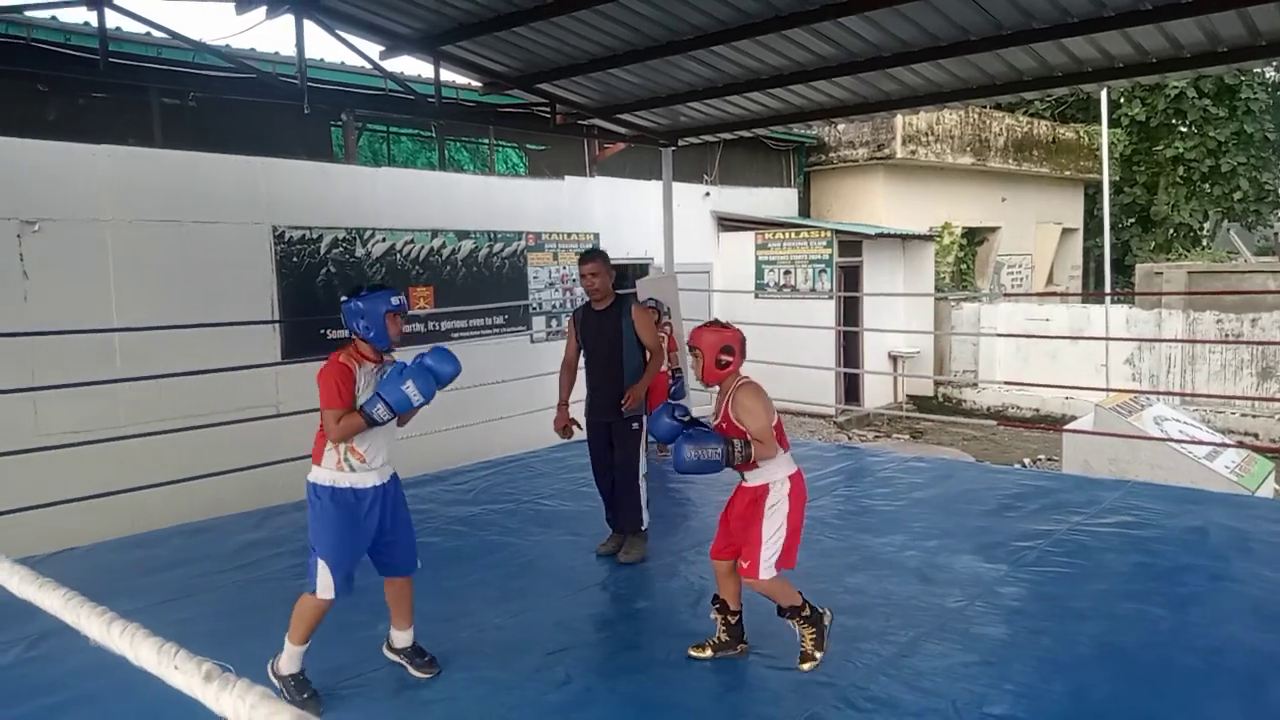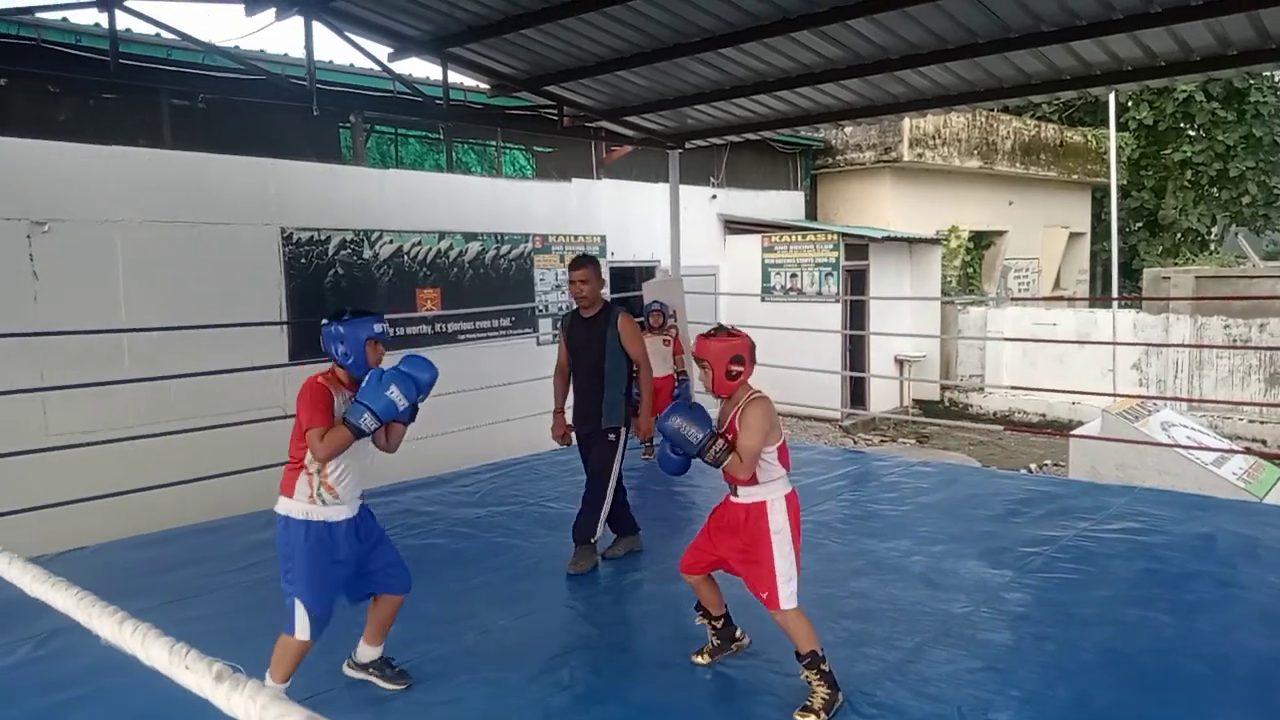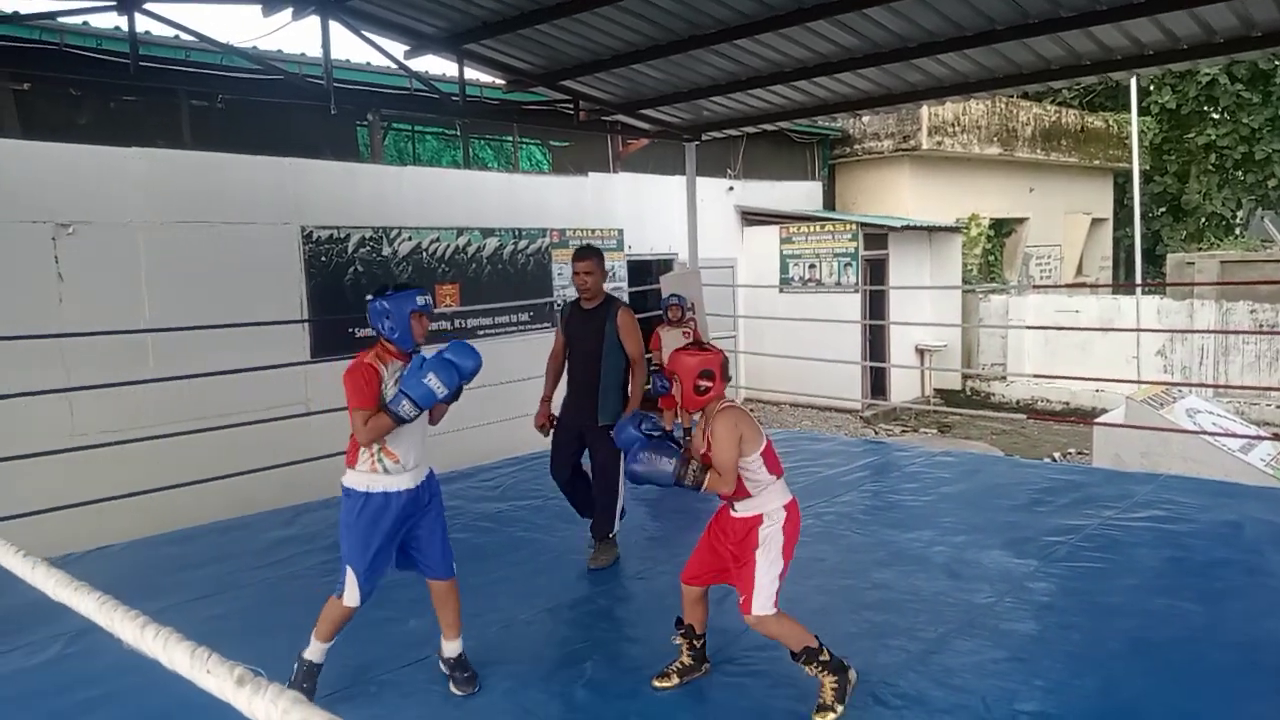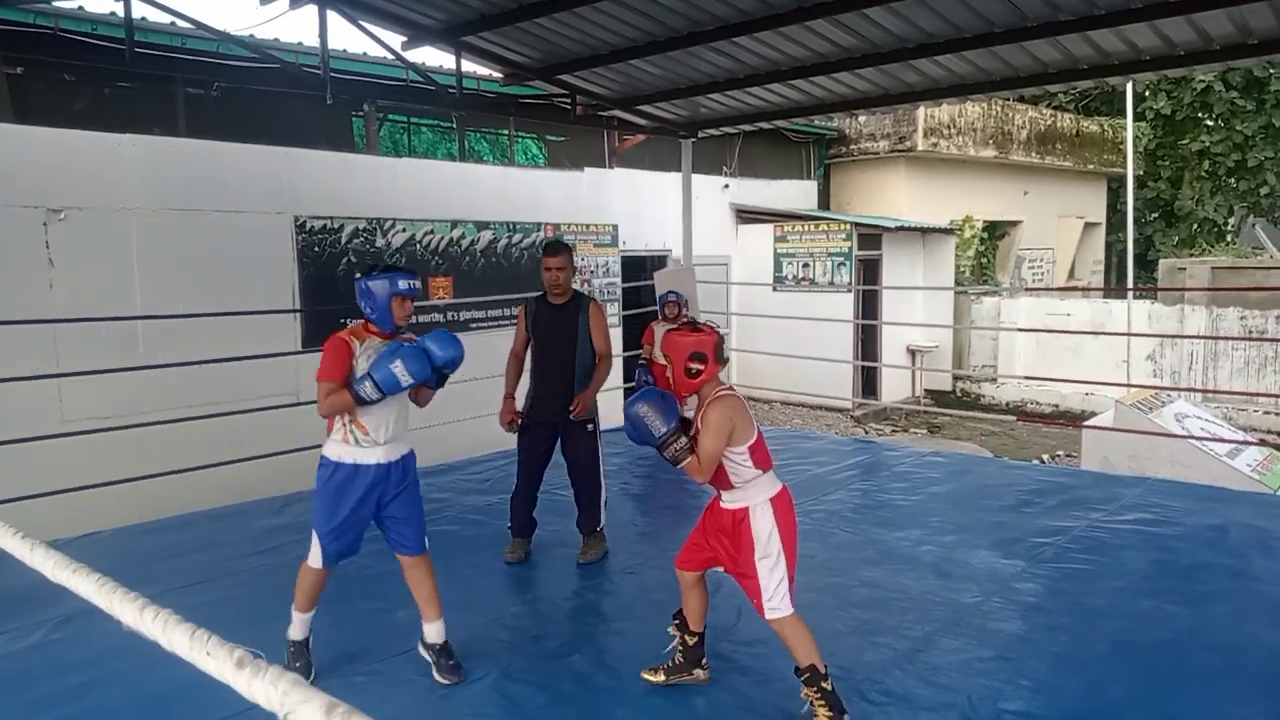
dt=0.3s
person 1, frame 1
left shoulder: (387, 365)
right shoulder: (341, 366)
left elbow: (400, 419)
right elbow: (336, 428)
left wrist: (422, 387)
right wrist: (383, 403)
left hip: (380, 484)
right hip: (336, 490)
left knee: (401, 569)
right knee: (326, 588)
left ankle: (402, 643)
right ankle: (286, 666)
person 1, frame 2
left shoulder: (365, 387)
right shoulder: (317, 390)
left elbow: (389, 443)
right elbow: (323, 449)
left wrist: (406, 406)
right wrist: (370, 412)
left hip: (350, 516)
right hip: (307, 522)
left knee: (395, 586)
right knee: (305, 627)
left ankle: (366, 659)
person 1, frame 3
left shoulder: (416, 362)
right shoulder: (365, 368)
left elbow: (431, 418)
right elbow: (365, 434)
left wrist: (450, 386)
right wrist: (411, 400)
left hip: (418, 485)
right hip: (371, 495)
left knee: (443, 575)
right knee: (353, 592)
left ankle: (452, 655)
right ankle: (310, 660)
person 1, frame 4
left shoulder: (406, 344)
right shoulder: (344, 343)
left elbow: (420, 399)
right elbow: (327, 405)
left wrist: (437, 372)
right wrist: (375, 383)
left hip: (396, 464)
right hip: (346, 467)
left knee: (413, 552)
right knee: (322, 557)
left ankle: (435, 640)
right ankle: (297, 637)
person 2, frame 1
left shoulder: (744, 394)
right shoulder: (725, 392)
left elbow: (767, 446)
left wrist: (722, 452)
right wrist: (690, 428)
left hip: (776, 488)
right hip: (750, 487)
left knee: (756, 574)
right knee: (722, 559)
left ankle: (812, 620)
right ankle: (730, 636)
person 2, frame 2
left shoulder: (756, 408)
right shoulder: (729, 404)
left elbow: (744, 468)
left wrist: (704, 441)
right wrist: (690, 444)
left hip: (771, 509)
right hip: (738, 504)
left knee: (781, 605)
right knee: (693, 568)
left ankle: (825, 686)
right ankle: (726, 636)
person 2, frame 3
left shoulder: (725, 420)
right shoulder: (712, 416)
left elbow: (725, 482)
right elbow: (701, 463)
left wrist: (674, 467)
right wrist: (662, 444)
left hip: (770, 517)
right hip: (735, 515)
left knee: (758, 613)
right knee: (692, 584)
left ankle: (832, 671)
right ankle: (692, 659)
person 2, frame 4
left shoulder: (720, 408)
right shoulder: (709, 400)
left elbow: (701, 472)
right elbow: (705, 452)
left wrist: (666, 435)
right wrist: (676, 426)
left hip: (760, 513)
right hip: (728, 506)
left knee: (776, 612)
right knee: (688, 571)
right ankle: (690, 659)
person 3, frame 1
left shoulder: (632, 311)
right shoulder: (578, 318)
left elbow: (657, 352)
right elbow: (570, 363)
left wrist: (641, 387)
right wrist: (562, 407)
left hip: (628, 408)
right hip: (596, 411)
left knee: (628, 471)
right knee: (604, 475)
left ankle: (636, 534)
right ankle: (621, 532)
person 3, frame 2
left shoulder: (620, 320)
right shoulder: (567, 323)
left elbow: (643, 366)
right elbow: (563, 370)
left wrist: (646, 413)
right wrist: (559, 413)
left hip: (613, 419)
right hip: (583, 418)
left knee: (599, 482)
right knee: (605, 481)
left ankle: (585, 545)
right ankle: (628, 534)
person 3, frame 3
left shoulder: (620, 313)
right shoulder: (567, 313)
left elbow: (638, 362)
right elbow: (557, 357)
left wrist: (632, 407)
right wrist: (545, 401)
left hip: (607, 413)
right hip: (572, 410)
left knee: (606, 476)
right knee: (560, 468)
left ankle: (606, 539)
right ankle: (601, 518)
person 3, frame 4
left shoulder: (589, 309)
right shoulder: (530, 309)
left elbow: (604, 357)
right elbow: (518, 354)
left wrist: (589, 393)
right wrist: (508, 399)
left hip: (577, 409)
right hip: (537, 408)
left knee: (586, 474)
right knee: (527, 473)
left ankle: (593, 535)
right ankle: (520, 535)
